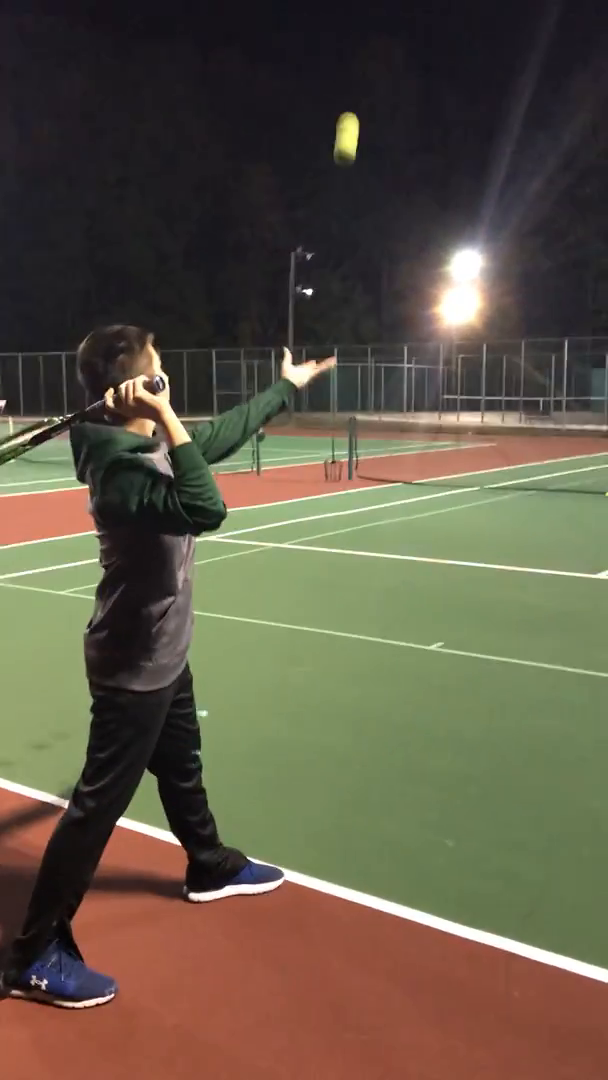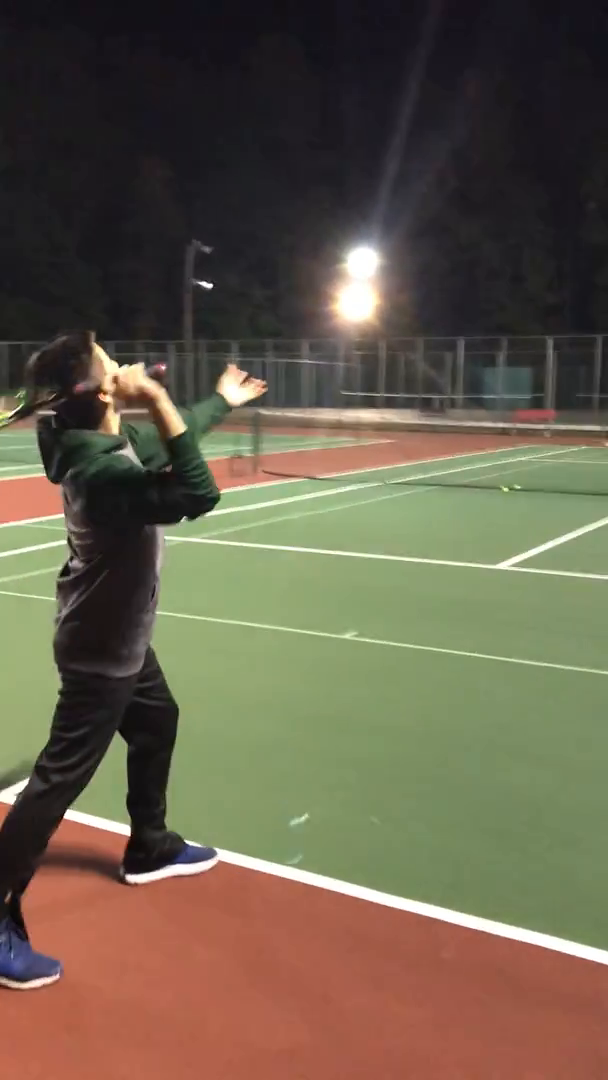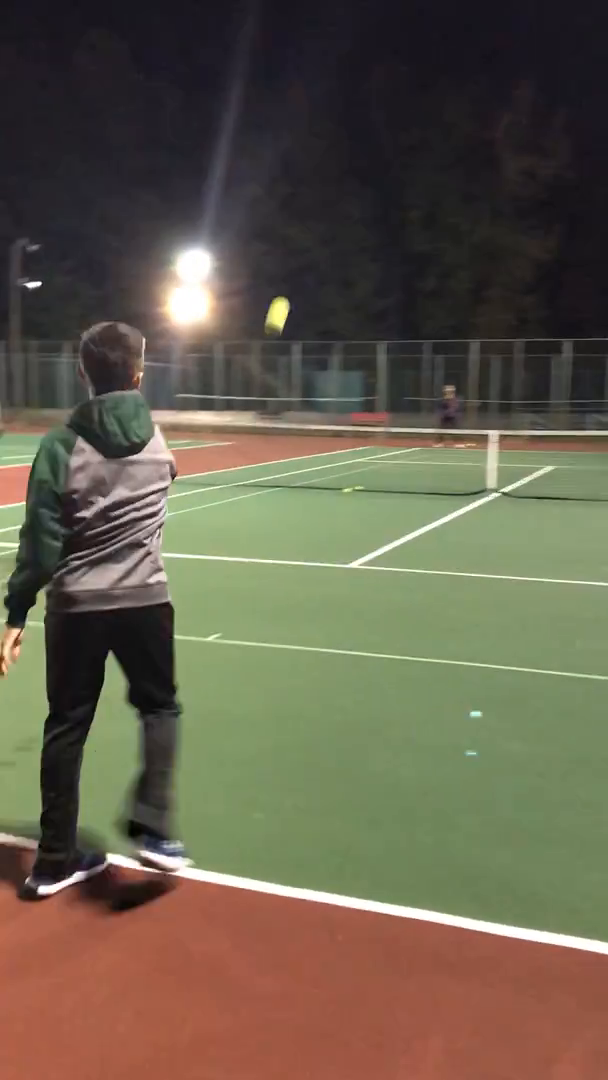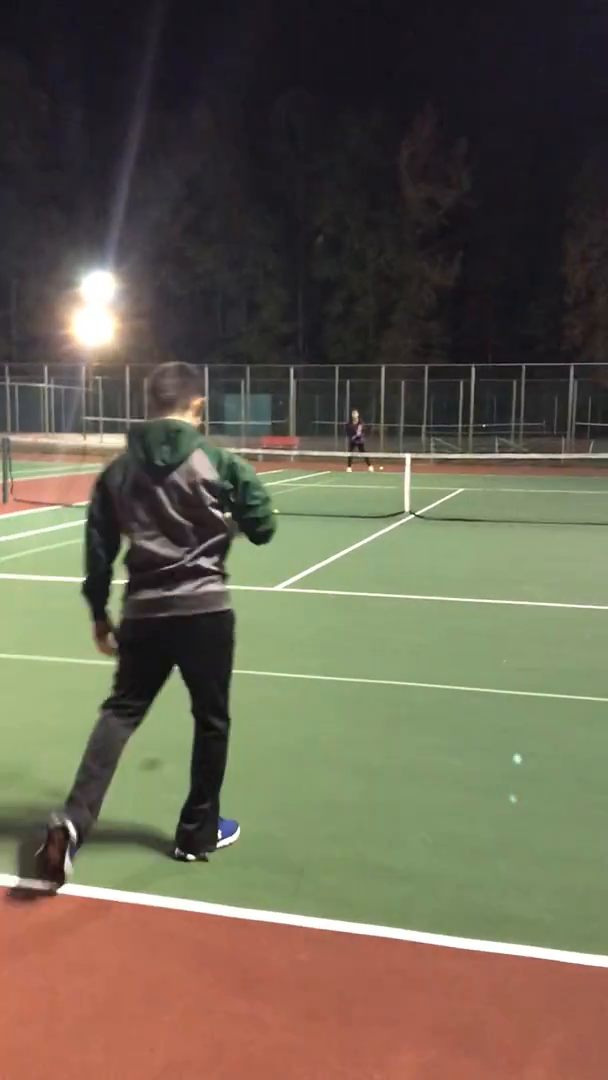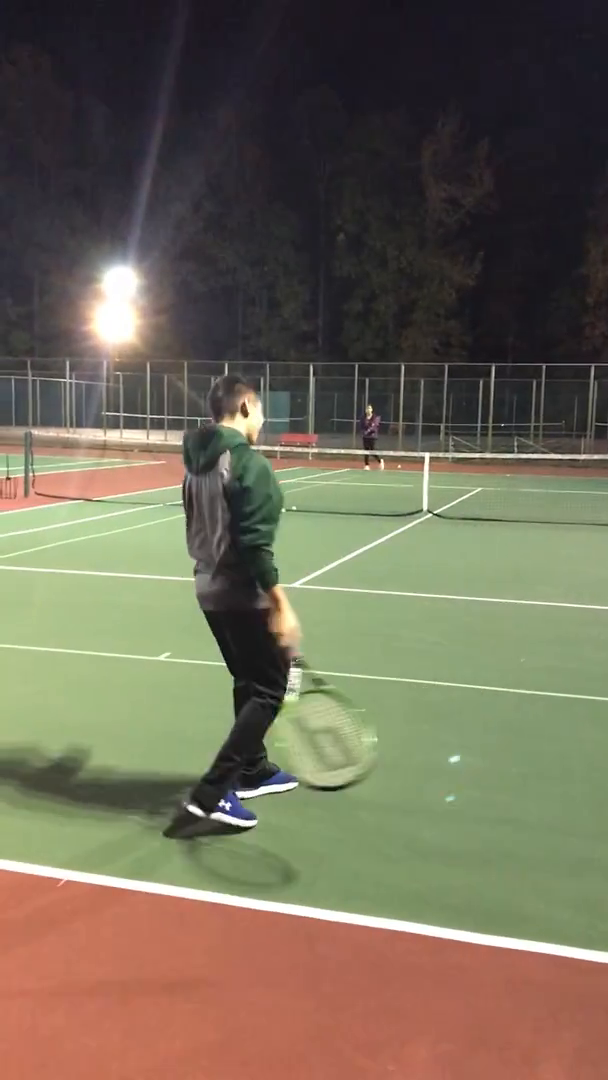
dt=0.5s
person 1, frame 1
left shoulder: (150, 445)
right shoulder: (120, 471)
left elbow: (222, 433)
right elbow: (205, 510)
left wrist: (285, 387)
right wrist: (165, 417)
left hip: (161, 653)
right hip: (131, 665)
left knee: (181, 762)
right knee: (101, 801)
left ankle: (212, 866)
person 1, frame 2
left shoulder: (106, 445)
right shoulder: (102, 472)
left elbow: (168, 442)
right elbow: (197, 495)
left wrist: (220, 402)
right wrist: (157, 402)
left hip: (118, 636)
right hip: (101, 647)
left knee: (157, 724)
right knee: (60, 778)
left ankle: (150, 846)
person 1, frame 3
left shoulder: (61, 444)
right shoulder: (157, 445)
left hip: (75, 605)
right hip: (144, 601)
left knee: (67, 726)
right knee: (159, 712)
left ankle: (57, 857)
right ankle: (149, 823)
person 1, frame 4
left shoulder: (118, 472)
right shoulder: (221, 464)
left elbow: (99, 552)
right elbow: (262, 528)
left wrist: (100, 616)
right wrist: (222, 518)
left hip: (145, 612)
right hip: (205, 609)
left knee: (119, 712)
right knee: (211, 720)
left ankle: (74, 819)
right ankle: (199, 832)
person 1, frame 5
left shoulder: (201, 462)
right shoulder: (249, 464)
right elbow: (257, 544)
right wrist: (280, 604)
left hip: (215, 592)
right hip: (244, 596)
left knee: (253, 687)
right knee: (269, 690)
left ankle: (252, 769)
right ankle: (211, 792)
